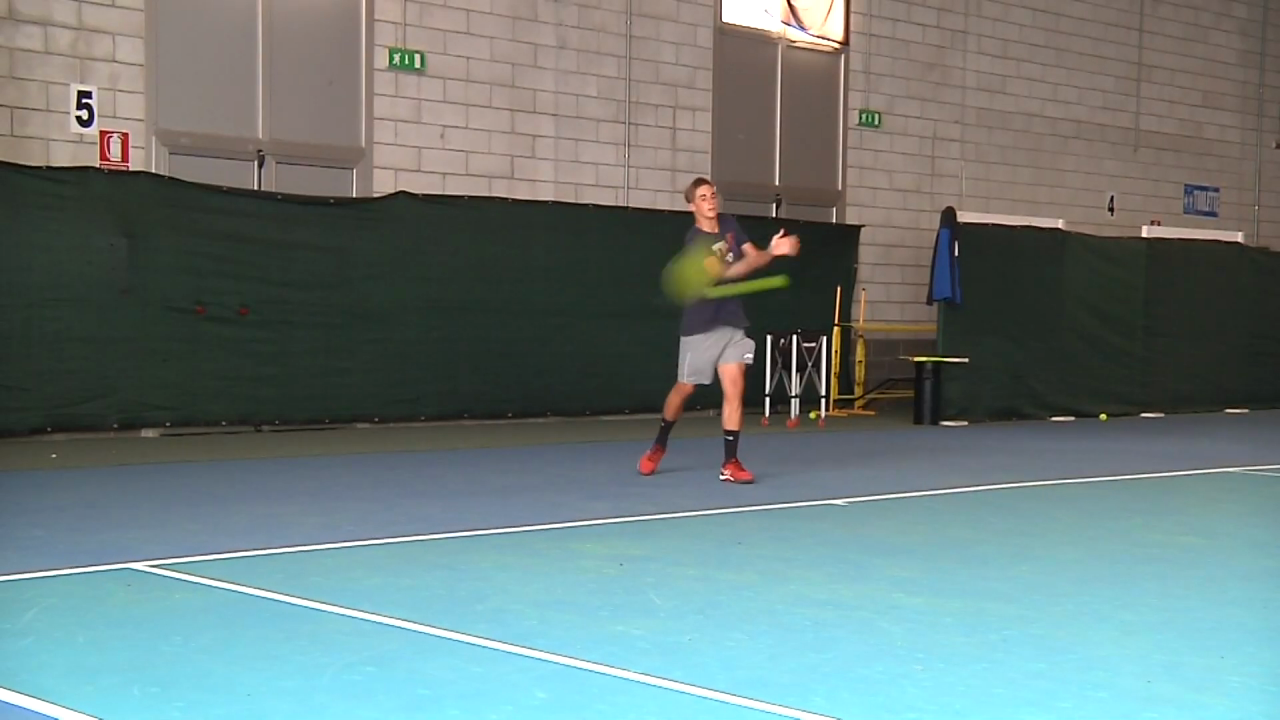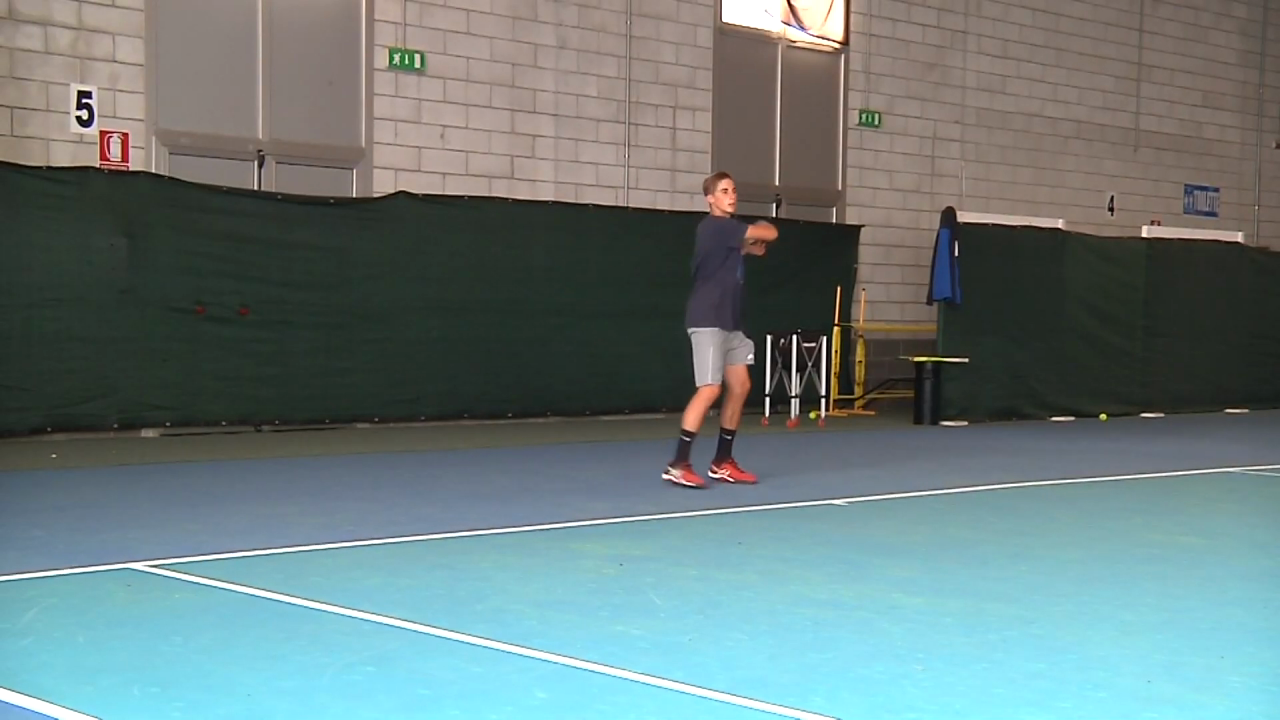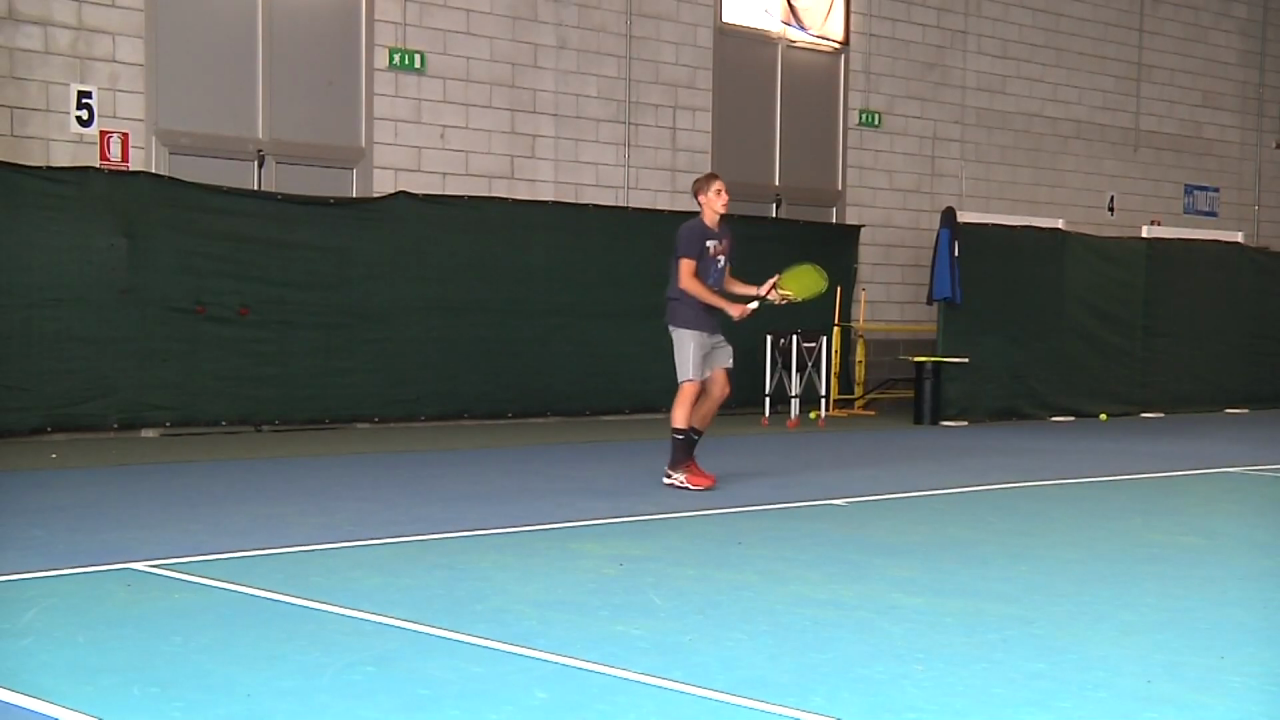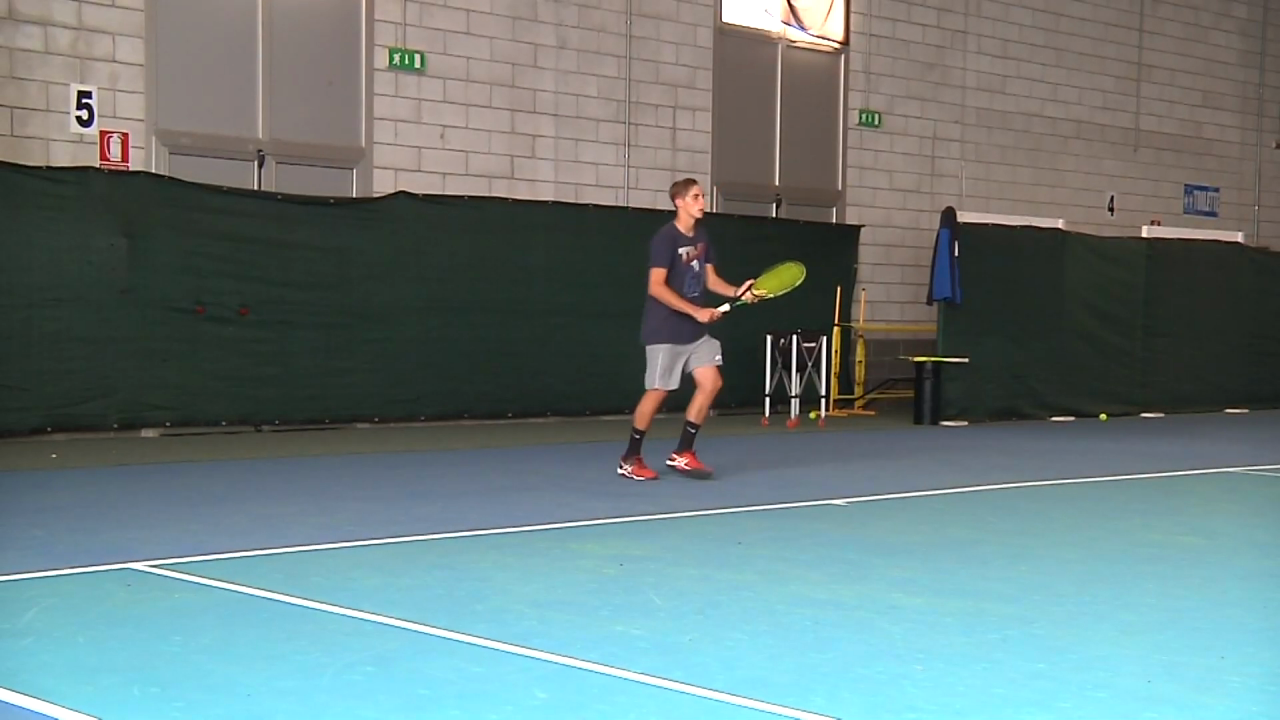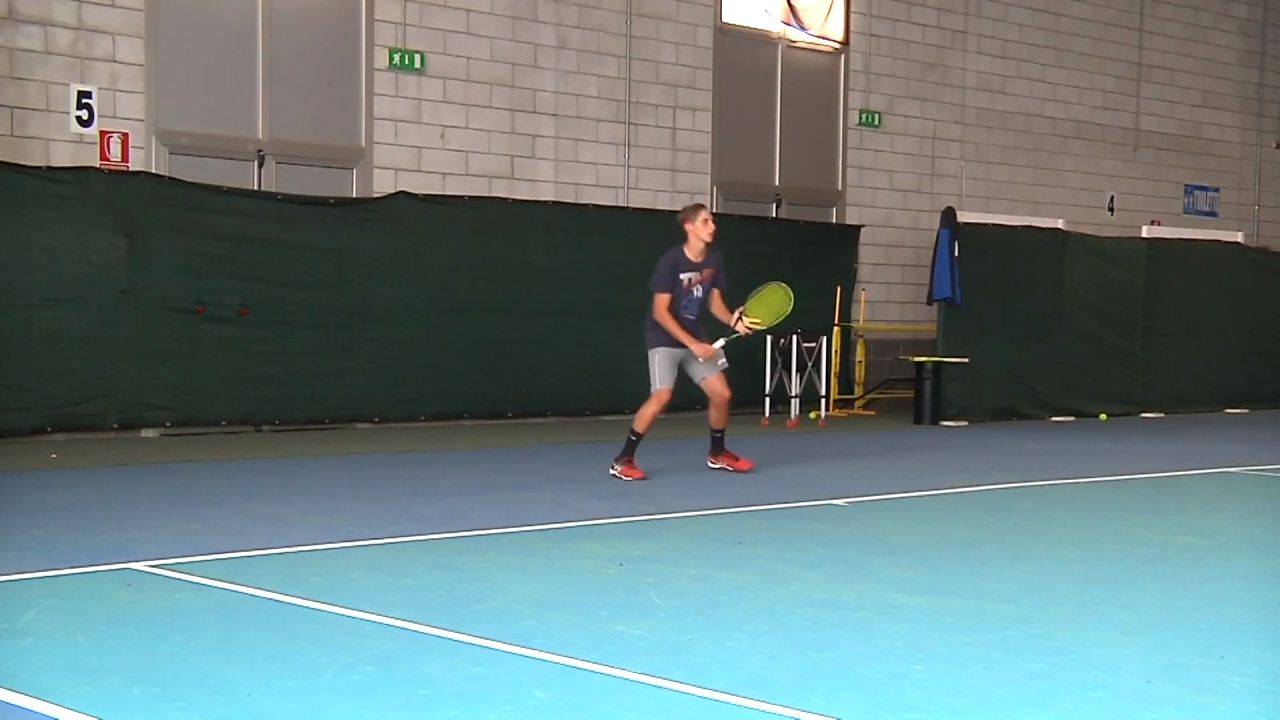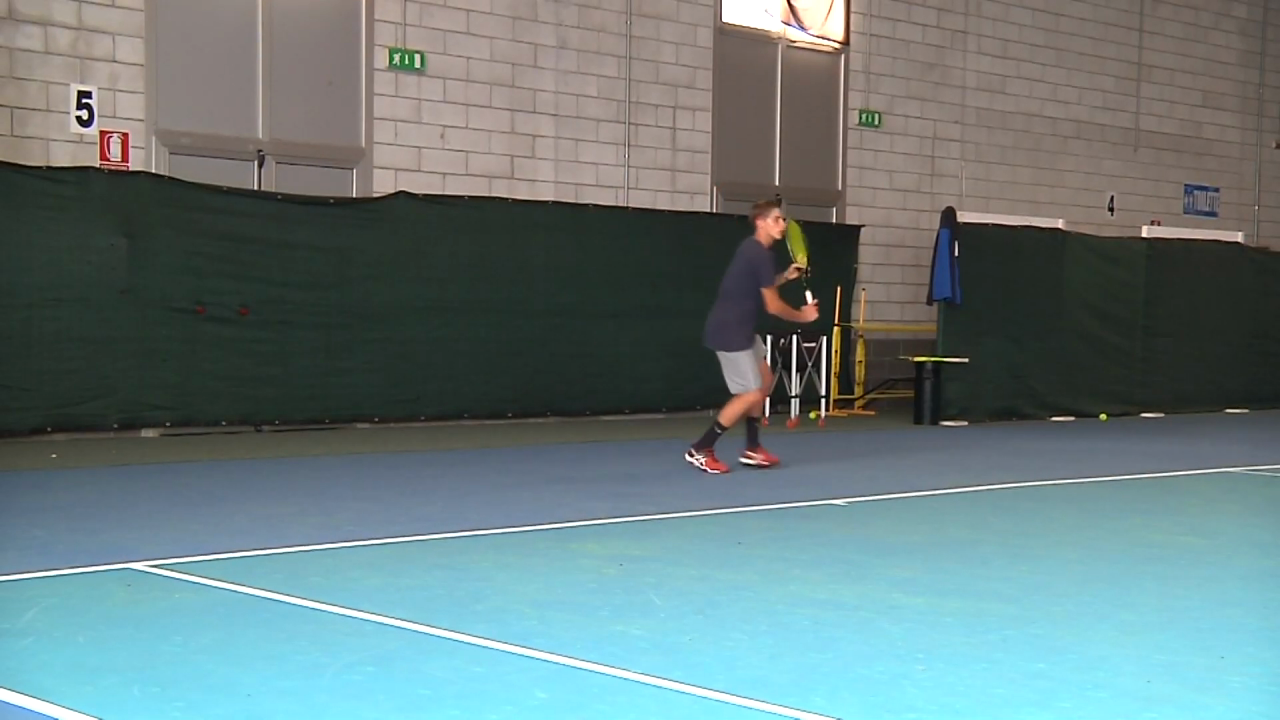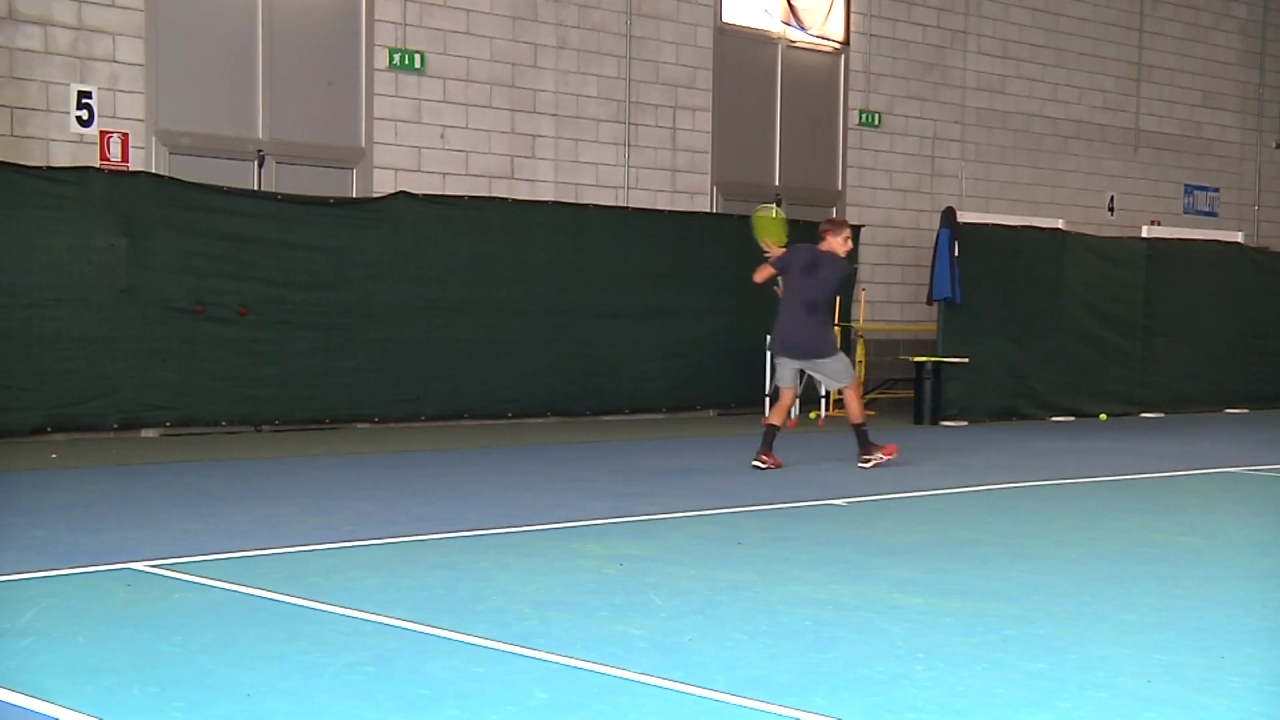
dt=0.4s
person 1, frame 1
left shoulder: (730, 225)
right shoulder: (695, 239)
left elbow: (753, 258)
right elbow: (724, 273)
left wrist: (773, 251)
right wrist: (766, 254)
left hip: (732, 323)
right hip: (700, 326)
left knee: (733, 389)
right knee: (685, 388)
left ankle: (730, 463)
right ankle: (659, 446)
person 1, frame 2
left shoulder: (725, 228)
right shoulder: (717, 226)
right elbow: (770, 233)
left wrist: (748, 246)
right wrist: (759, 233)
left hip: (729, 322)
right hip: (708, 320)
left knee: (741, 386)
right knee: (710, 389)
left ankle: (723, 462)
right ankle: (678, 464)
person 1, frame 3
left shoulder: (724, 234)
right shoulder: (691, 231)
right elbow: (686, 281)
left wrist: (759, 290)
right wrist: (729, 306)
left hip: (709, 323)
right hip: (687, 319)
left knee: (719, 390)
right knee: (691, 386)
left ankle: (685, 455)
right ankle: (676, 467)
person 1, frame 4
left shoulder: (702, 237)
right shoulder: (665, 238)
left elbow: (709, 279)
right elbow: (655, 287)
left wrist: (737, 292)
right wrist: (695, 311)
left hip: (693, 329)
right hip: (664, 328)
left knee: (711, 383)
right knee: (658, 392)
left ankle: (683, 452)
right ankle: (630, 459)
person 1, frame 5
left shoulder: (715, 259)
right shoulder: (669, 262)
left elbow: (715, 302)
right elbow: (660, 312)
left wrist: (733, 320)
right wrist: (692, 344)
left hip: (696, 339)
right hip: (664, 338)
left knee: (721, 394)
right knee: (661, 396)
left ankle: (718, 453)
right ankle: (623, 459)
person 1, frame 6
left shoulder: (752, 248)
right shoulder: (761, 255)
right elbow: (773, 305)
left wrist: (784, 277)
right wrist: (802, 316)
left hip: (739, 329)
right hip: (729, 332)
left knee: (764, 379)
right knee: (752, 394)
left ankle: (752, 448)
right ankle: (701, 449)
person 1, frame 7
left shoulder: (795, 252)
right shoulder: (841, 267)
left elbow: (758, 278)
left wrist: (776, 258)
left hip: (784, 339)
right hip: (818, 342)
left knee: (786, 397)
right knee: (851, 387)
left ankle: (764, 453)
right ankle: (867, 450)
